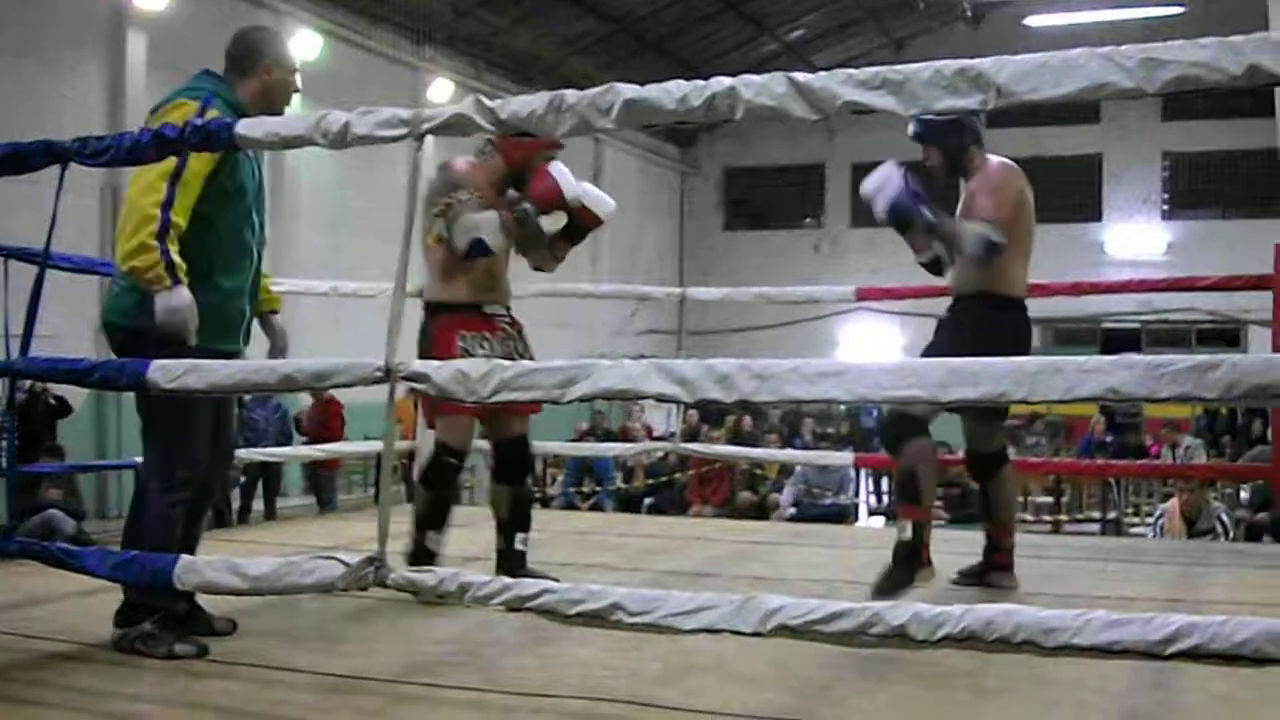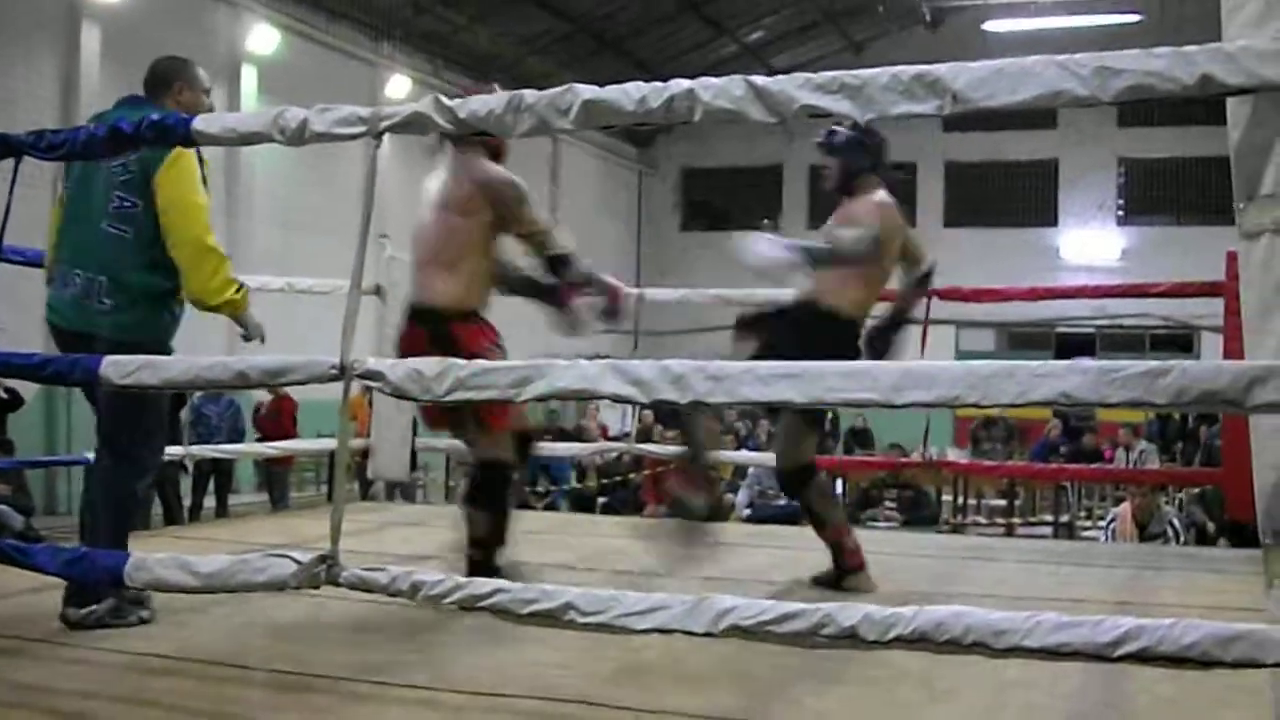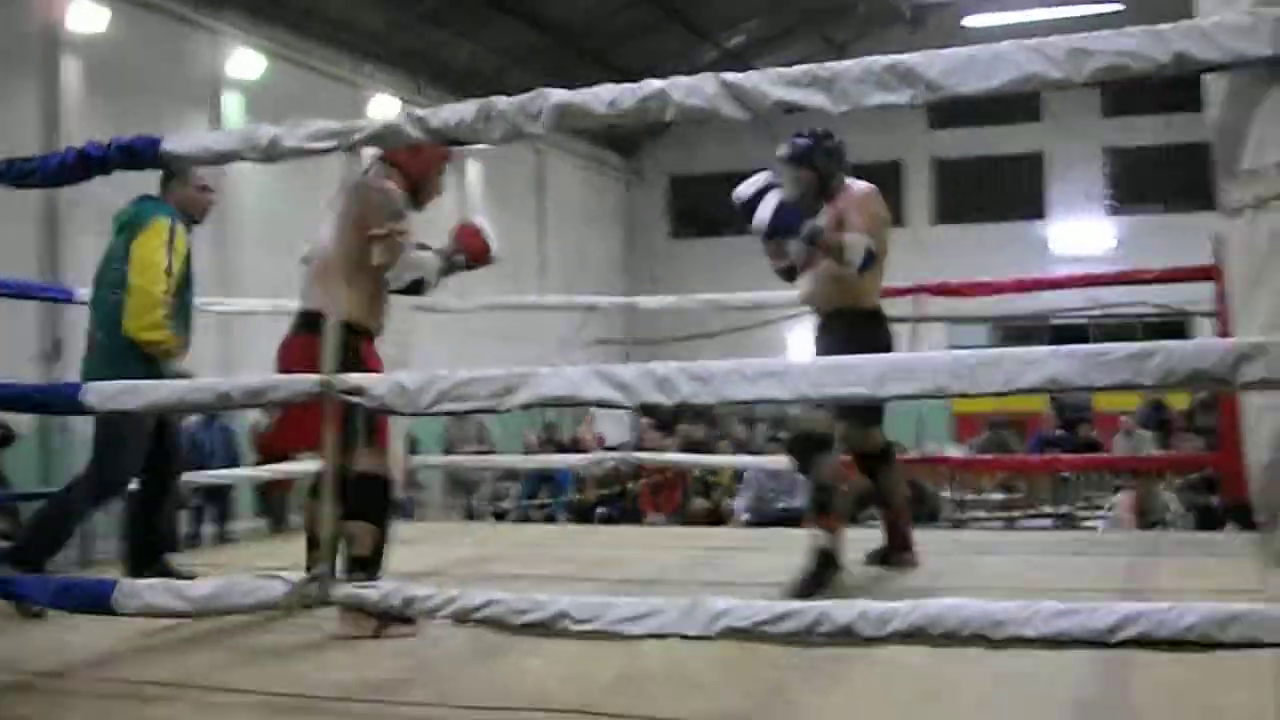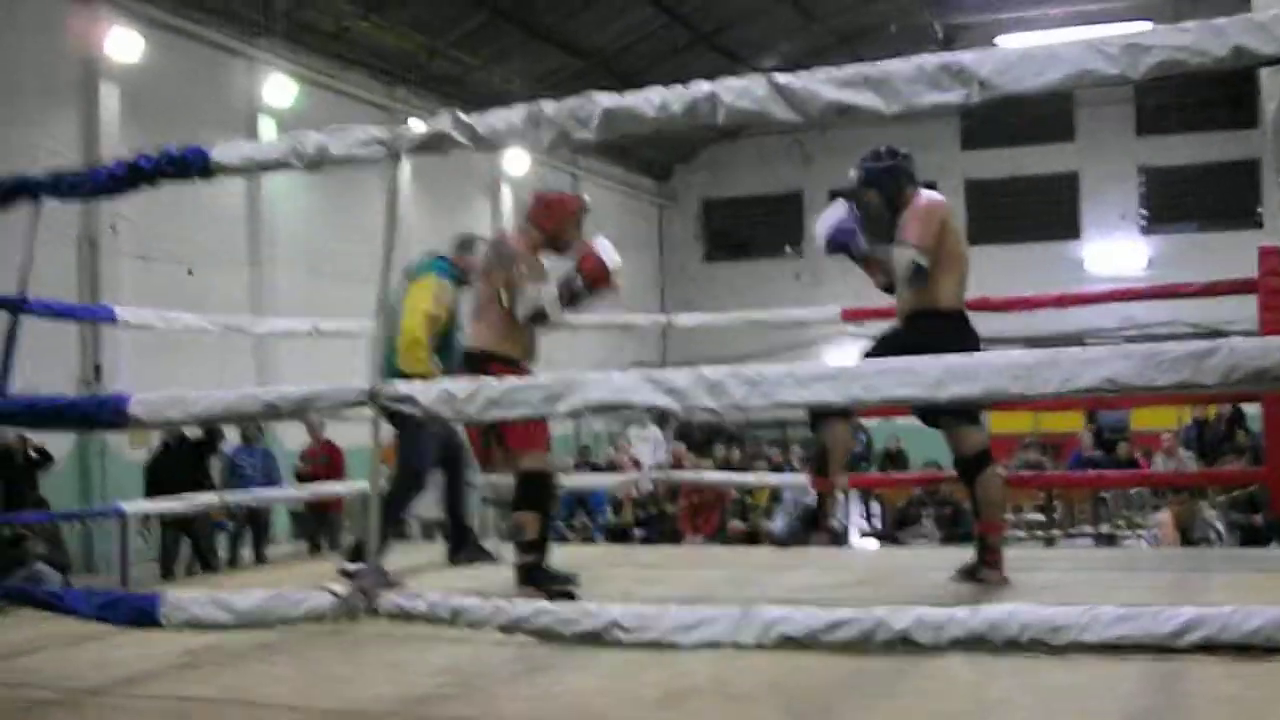
dt=1s
person 1, frame 1
left shoulder: (235, 130)
right shoulder: (198, 113)
right elbow: (149, 202)
left wrist: (265, 306)
right wrist: (165, 282)
left hip: (206, 331)
right hip: (163, 326)
left knee: (207, 463)
right knee: (171, 469)
left ankle: (173, 598)
right ankle: (142, 616)
person 1, frame 2
right shoulder: (170, 147)
left elbow: (60, 227)
right elbow: (194, 243)
left wrist: (65, 288)
right wrist: (237, 307)
left hip: (74, 315)
right hip: (129, 323)
left knee: (117, 448)
right knee: (131, 458)
left ankle: (98, 575)
right ankle: (92, 596)
person 1, frame 3
left shoulder: (138, 228)
right shoulder: (163, 225)
right elbow: (149, 293)
left wrist: (169, 350)
right wrist: (171, 352)
left hip: (121, 367)
right hip: (131, 370)
left knee: (163, 463)
right knee: (109, 477)
left ankle: (148, 561)
person 1, frame 4
left shoulder: (447, 286)
right shoulder: (435, 281)
right elbow: (414, 331)
right wrist: (431, 382)
left knee: (455, 463)
right knee: (412, 474)
left ankle: (463, 544)
right ankle: (363, 555)
person 2, frame 1
left shoulder: (998, 175)
right shoulder: (979, 185)
left elbow: (980, 247)
right elbow: (941, 263)
left wrist: (920, 216)
right wrist: (908, 217)
left hip: (988, 319)
right hip: (990, 322)
left knee: (904, 415)
right knee: (986, 449)
left ankle: (913, 546)
right ankle: (999, 561)
person 2, frame 2
left shoulder: (874, 204)
right shoulder: (879, 209)
left elbow: (864, 243)
right elbow: (923, 272)
left wrist: (806, 249)
right wrist: (890, 324)
left hip: (818, 330)
right hip: (837, 340)
right knee: (796, 465)
right ankle: (850, 566)
person 2, frame 3
left shoulder: (859, 197)
right shoulder: (827, 210)
left elbow: (862, 258)
right elbow: (789, 270)
left wrist: (801, 229)
right wrist: (770, 226)
left hip: (855, 332)
right hip: (843, 334)
left knee: (812, 434)
right knee: (869, 444)
left ankle: (827, 557)
right ankle: (900, 544)
person 2, frame 4
left shoulder: (923, 207)
right shoulder: (929, 212)
left elbow: (913, 270)
right elbow: (892, 280)
left wrist: (855, 245)
right wrist: (866, 243)
left hip: (929, 330)
right hip: (955, 336)
right knee: (973, 449)
right ankle: (991, 559)
person 3, frame 1
left shoulder: (508, 198)
right shoulder: (454, 175)
left elbow: (544, 256)
right elbow: (471, 241)
left wrist: (577, 225)
right wrist: (533, 204)
left hip: (501, 328)
right hip: (453, 329)
left knee: (514, 451)
right knee: (452, 450)
left ankle: (511, 563)
right ankle: (421, 563)
person 3, frame 2
left shoulder: (444, 180)
right shoulder: (487, 179)
right elbow: (550, 248)
left wrist: (554, 291)
right wrist: (586, 283)
left hip: (433, 329)
right hip: (449, 333)
left knee: (516, 435)
right knee: (497, 458)
right ankle: (481, 578)
person 3, frame 3
left shoulder: (350, 195)
right shoulder: (382, 194)
right elbow: (405, 276)
left wrist: (428, 257)
right wrist: (457, 256)
left hip: (308, 339)
right hip: (339, 346)
left knee: (347, 467)
right knee: (370, 473)
left ankle: (318, 578)
right ankle: (359, 607)
person 3, frame 4
left shoulder: (531, 260)
right shoulder: (505, 249)
left elbow: (542, 311)
right elbow: (531, 309)
left wrist: (587, 284)
right wrist: (581, 278)
left hip: (514, 375)
right hip: (488, 373)
left knee: (540, 472)
right knee: (534, 470)
left ankle: (535, 566)
right ankle: (532, 576)
